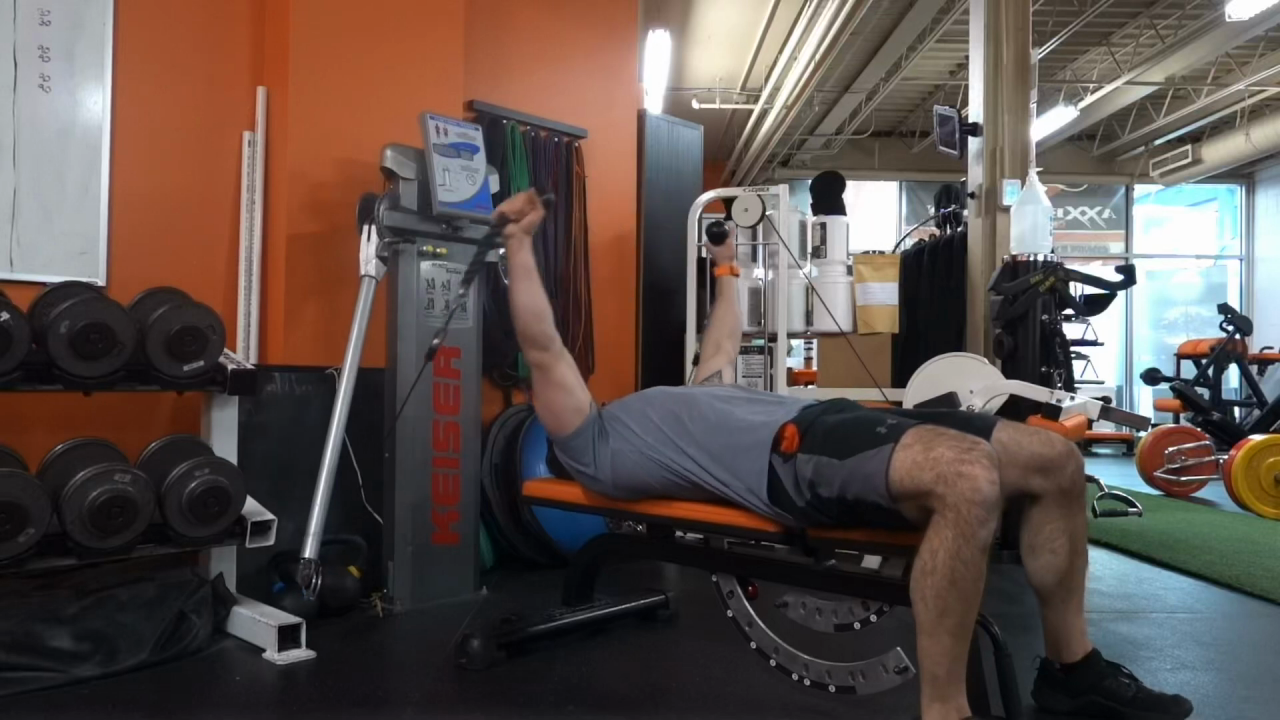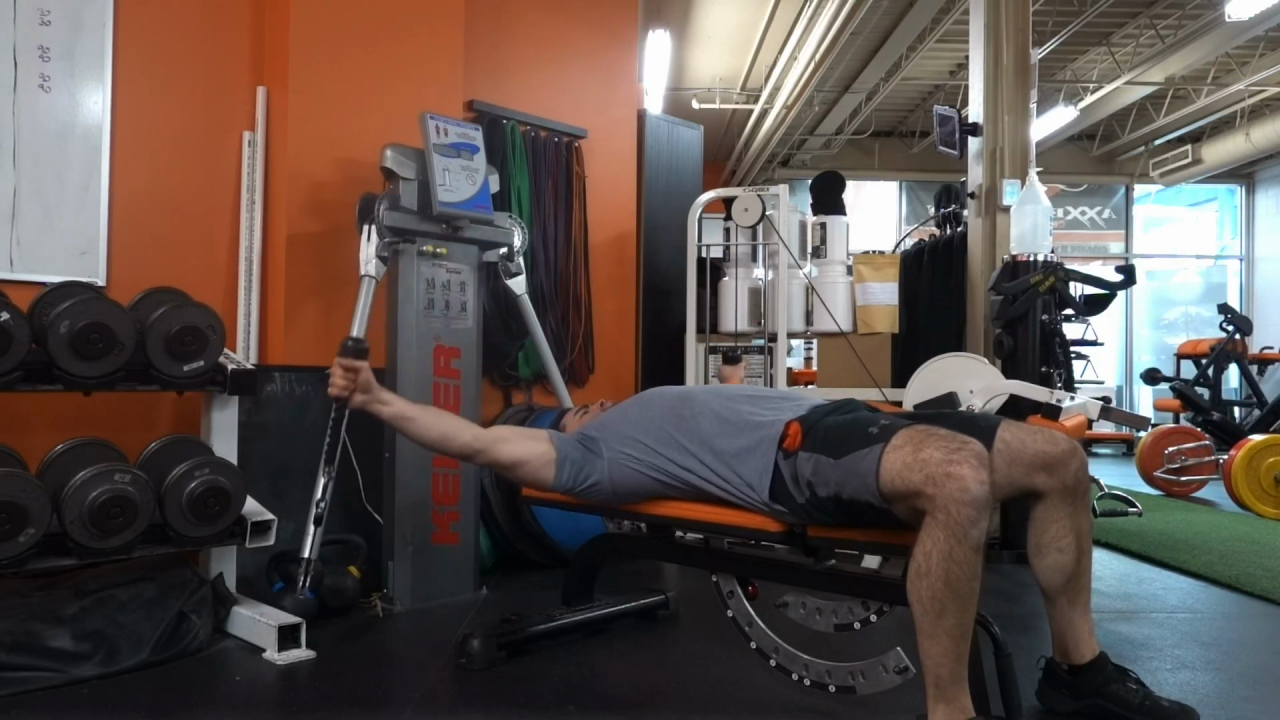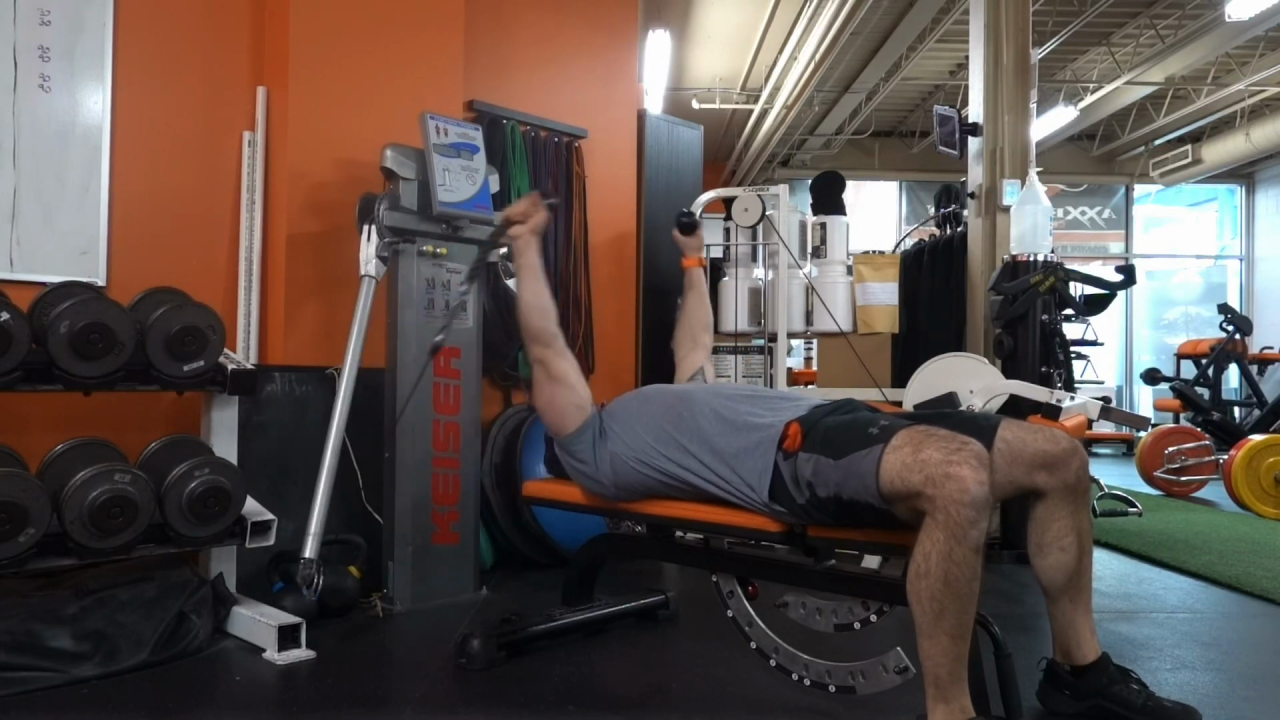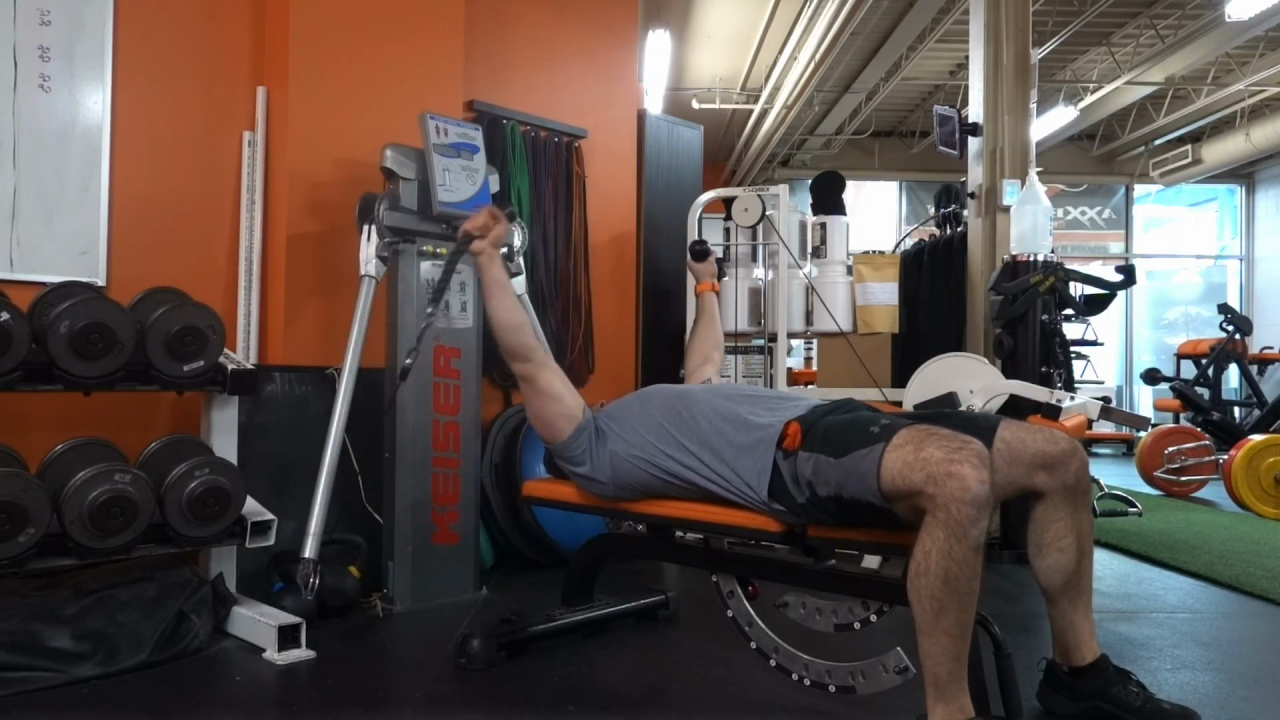
dt=1s
person 1, frame 1
left shoulder: (666, 412)
right shoulder: (595, 450)
left elbow: (720, 351)
right elbow: (544, 353)
left wrist: (726, 273)
right wrist: (521, 240)
left hip: (832, 420)
right hip: (787, 453)
left knee: (1056, 463)
right knee: (970, 480)
person 1, frame 2
left shoulder: (641, 419)
right shoulder: (589, 456)
right elbow: (483, 442)
left wrist: (732, 379)
right wrist: (376, 397)
left hip: (835, 416)
right hip: (792, 451)
left knee: (1057, 460)
right knee: (961, 478)
person 1, frame 3
left shoulder: (660, 405)
right shoulder: (598, 454)
left elbow: (695, 343)
right elbow: (550, 358)
left wrist: (693, 264)
right wrist: (527, 244)
left hip: (833, 422)
right hip: (793, 458)
left knee: (1060, 458)
right knee: (960, 480)
person 1, frame 4
left shoulder: (651, 410)
right shoulder: (594, 451)
left elbow: (704, 366)
right elbow: (530, 364)
left wrist: (706, 289)
right wrist: (490, 257)
left hip: (838, 416)
right hip: (790, 453)
left knee: (1059, 459)
right knee: (961, 479)
